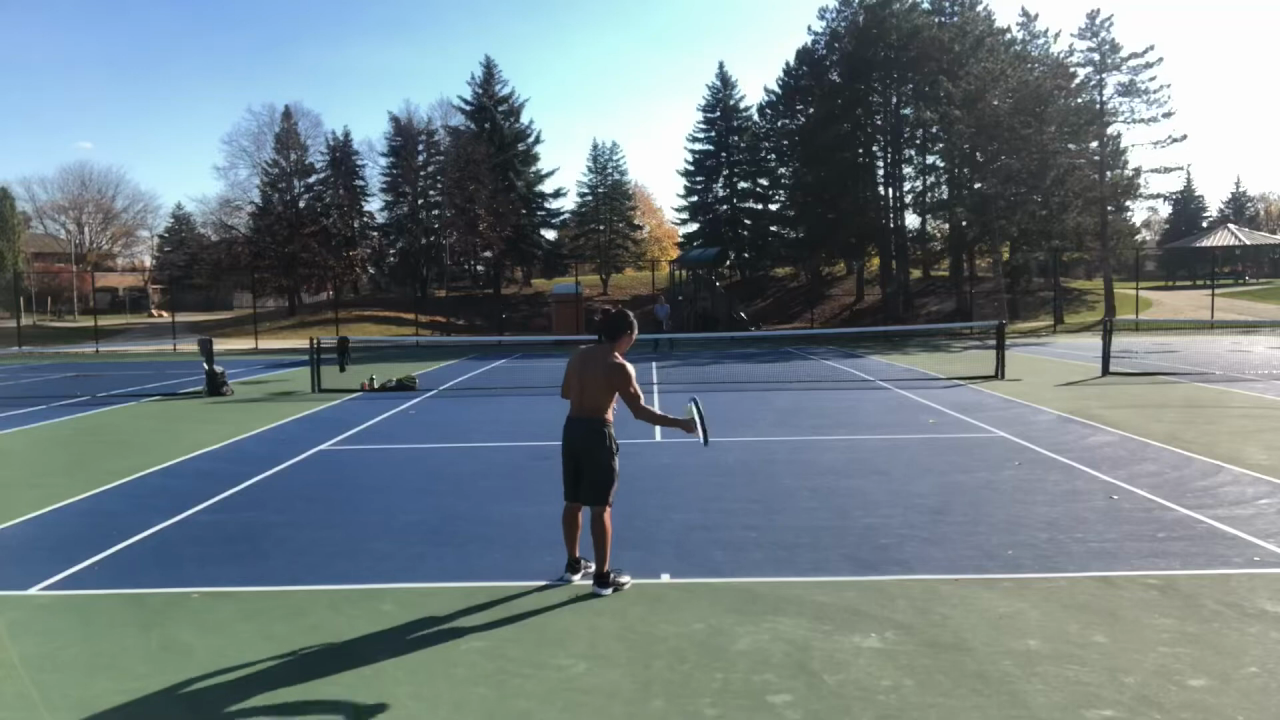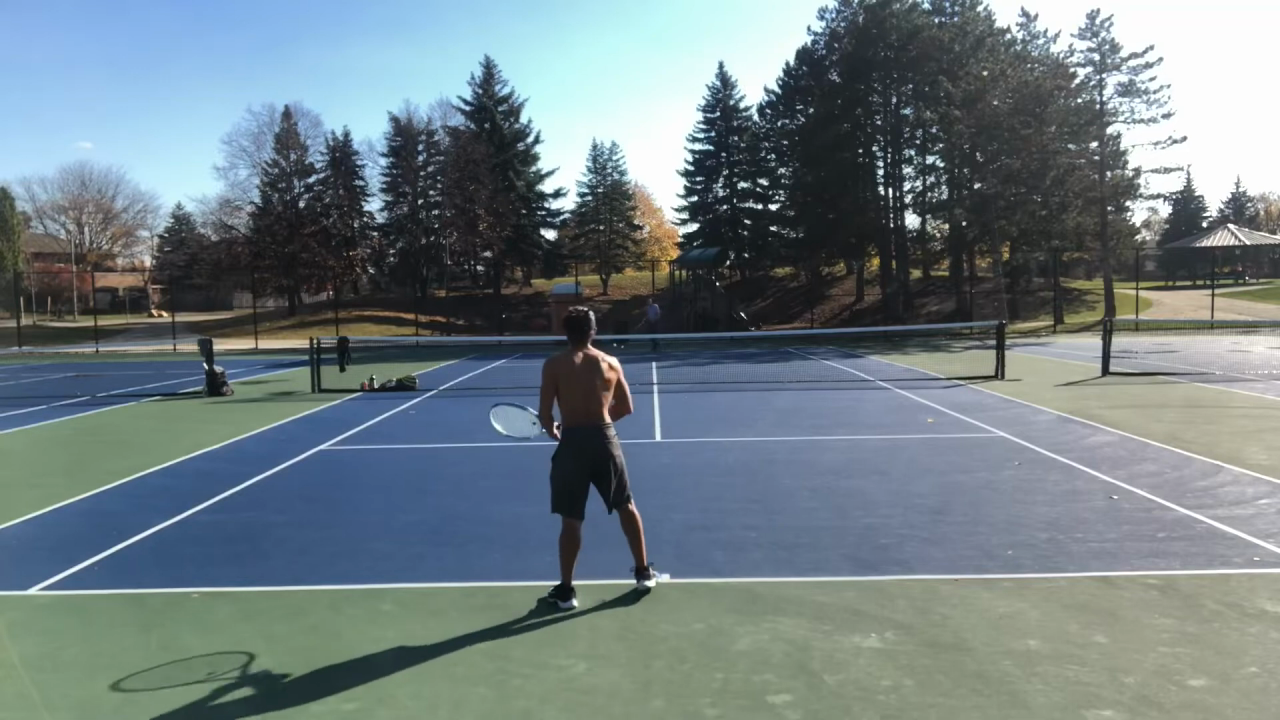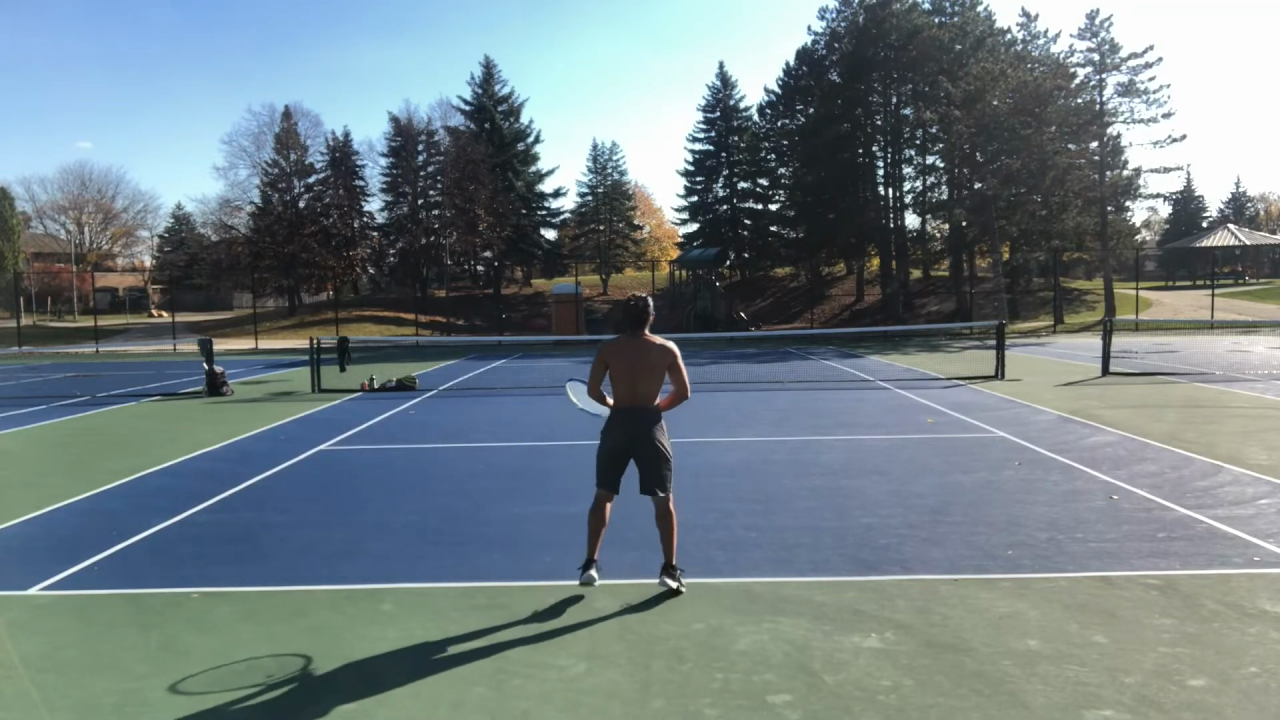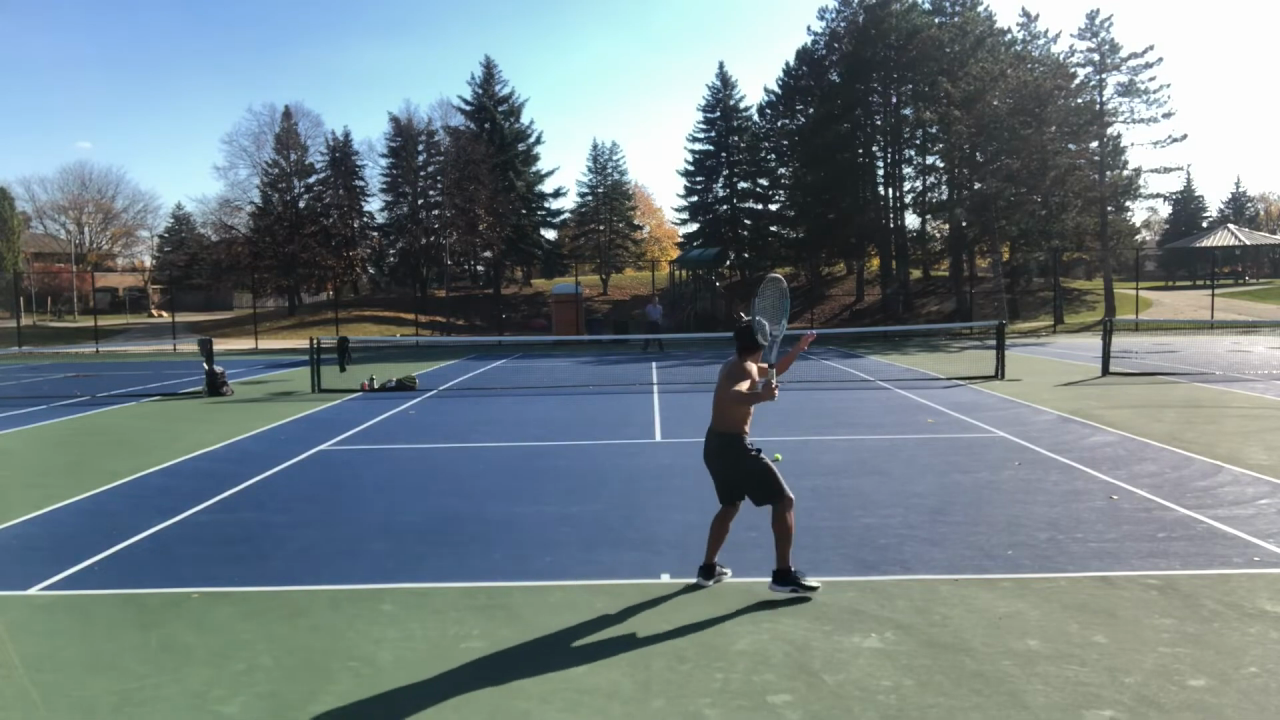
dt=1s
person 1, frame 1
left shoulder: (579, 355)
right shoulder: (619, 366)
right elbow: (639, 410)
right wrist: (677, 422)
left hip: (572, 428)
right hip: (597, 433)
left knee: (573, 502)
right knee: (600, 507)
left ankle: (573, 564)
right ankle: (603, 576)
person 1, frame 2
left shoulder: (554, 365)
right shoulder: (611, 363)
left elbow: (545, 413)
right elbow: (626, 409)
left wrist: (552, 431)
left hip: (573, 442)
right hip: (605, 438)
left knee: (571, 520)
right knee: (626, 506)
left ankle: (565, 589)
right ankle: (643, 571)
person 1, frame 3
left shoulder: (608, 349)
right shoulder: (667, 349)
left elbow: (593, 391)
right elbow: (683, 392)
left hip: (618, 423)
right hip: (649, 424)
left knee: (603, 495)
right knee: (663, 499)
left ankle: (590, 563)
right ankle: (670, 569)
person 1, frame 4
left shoulder: (735, 364)
right shoulder: (746, 370)
left elbow: (772, 370)
right elbow: (731, 397)
left wrist: (797, 350)
right wrist: (760, 396)
left hip: (715, 444)
right hip: (733, 446)
left knee: (729, 506)
right knee: (784, 501)
left ankle: (708, 568)
right ankle: (784, 574)
